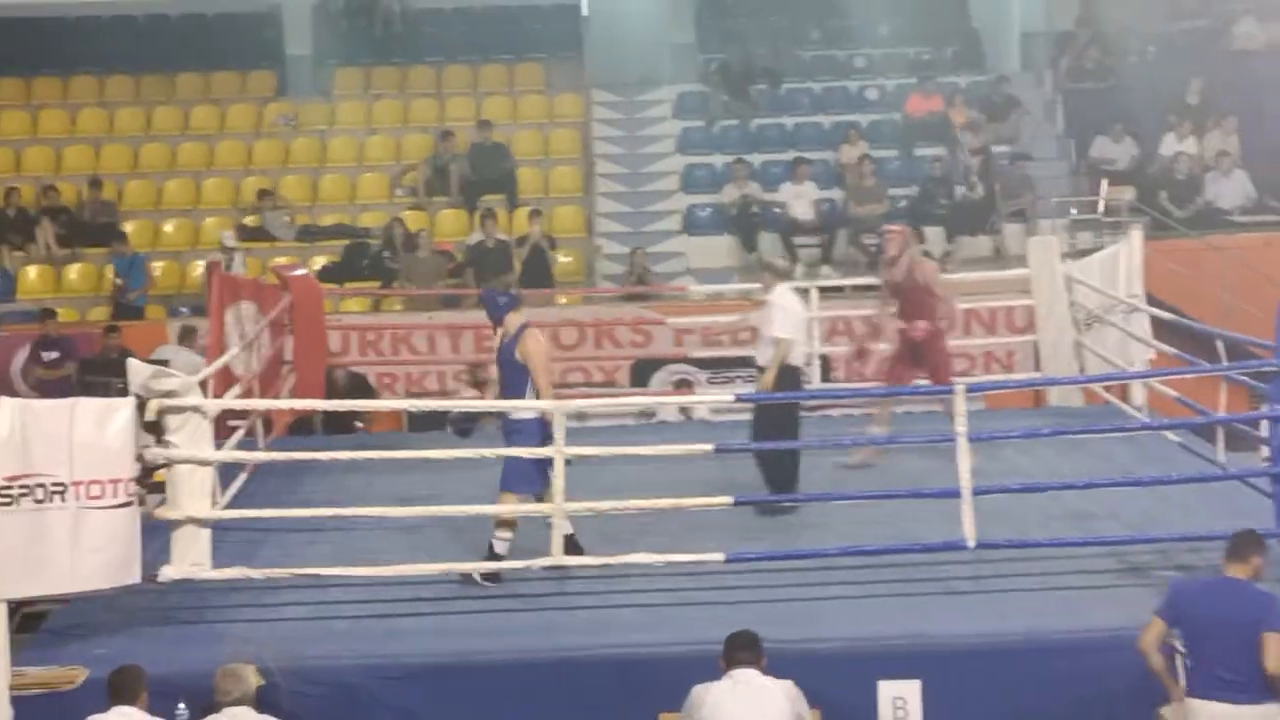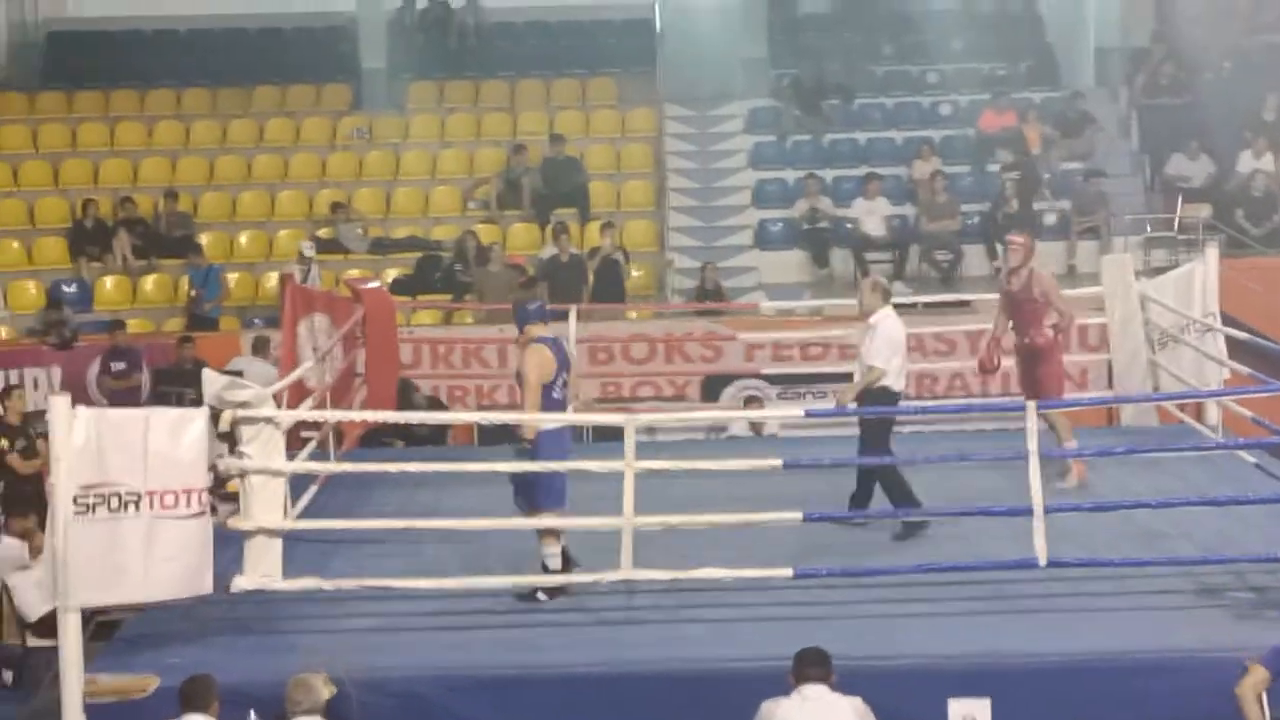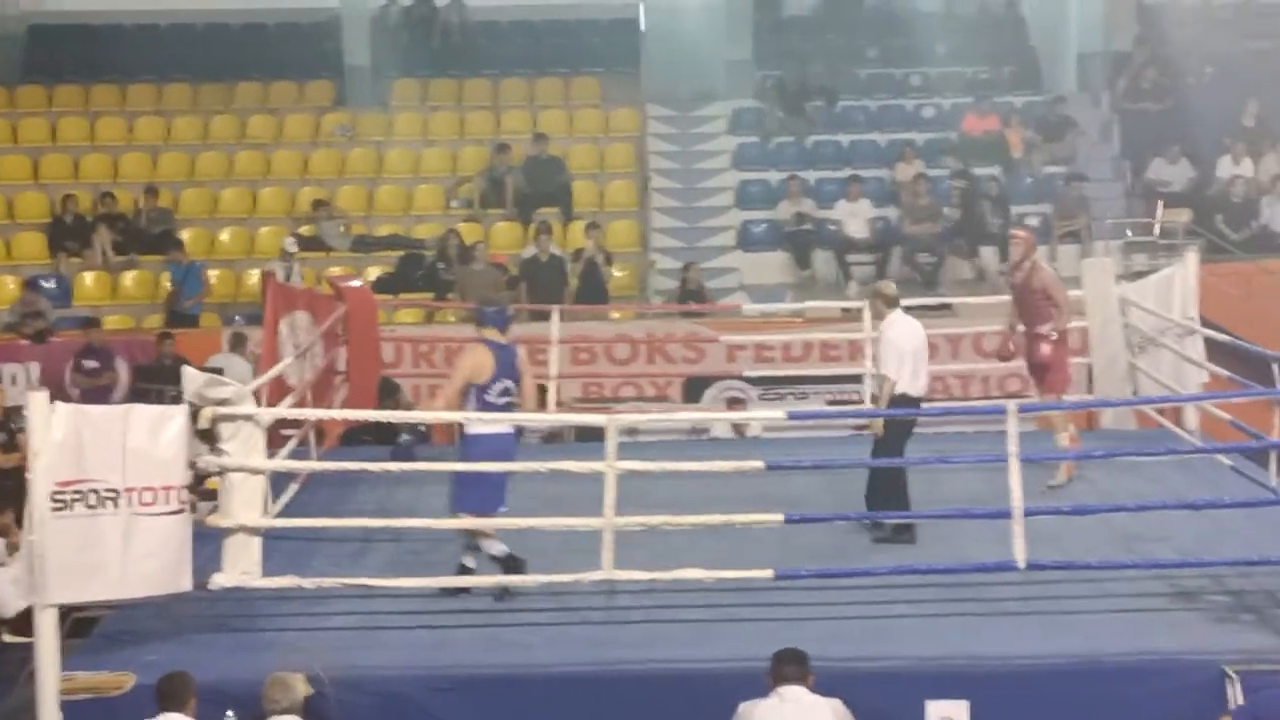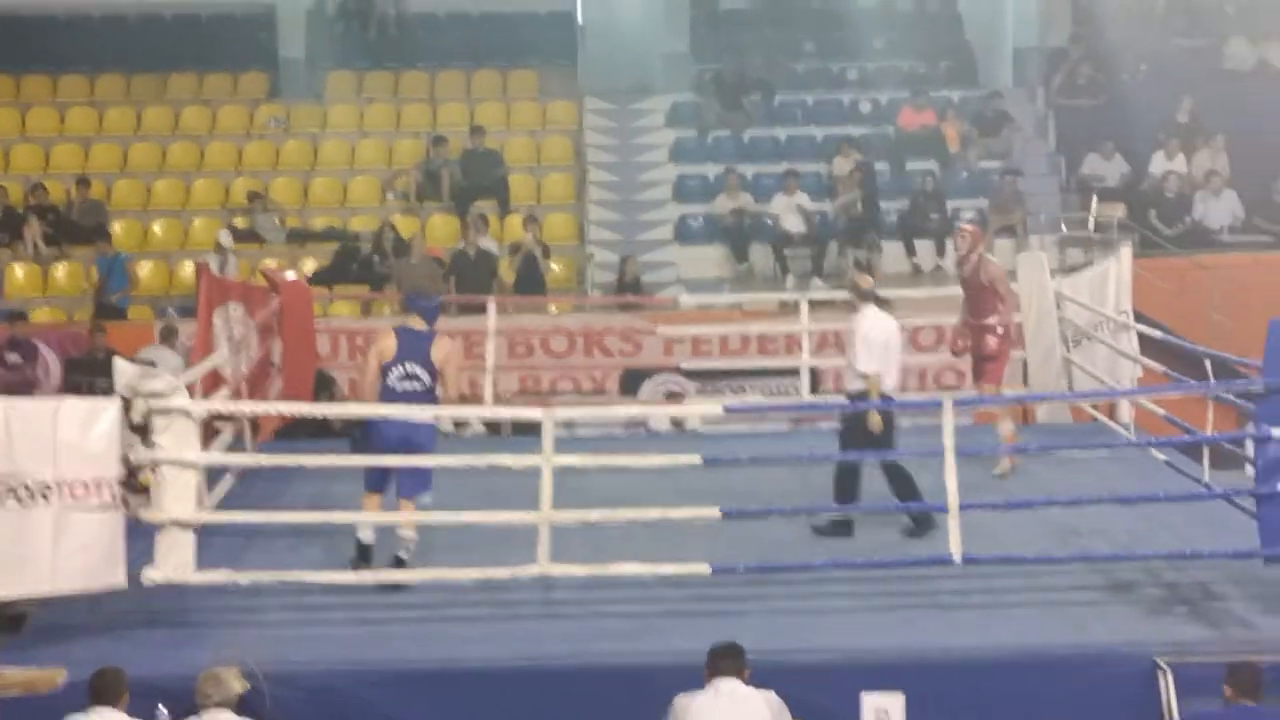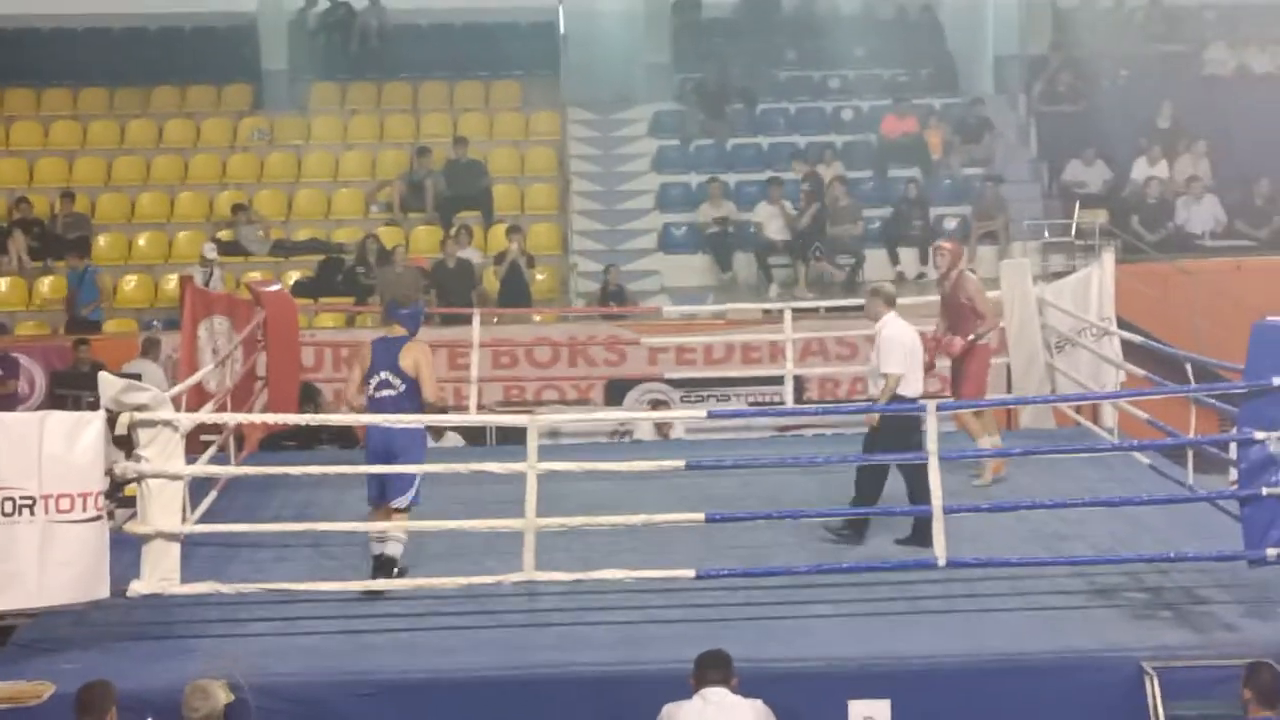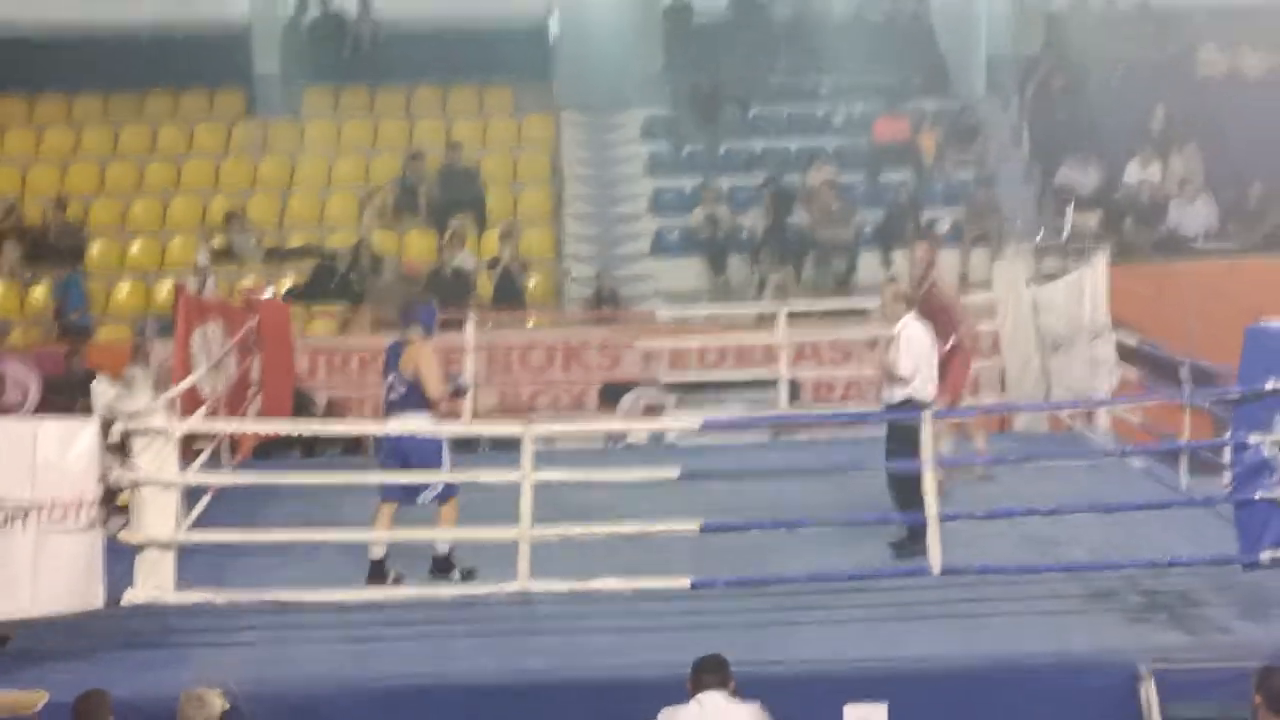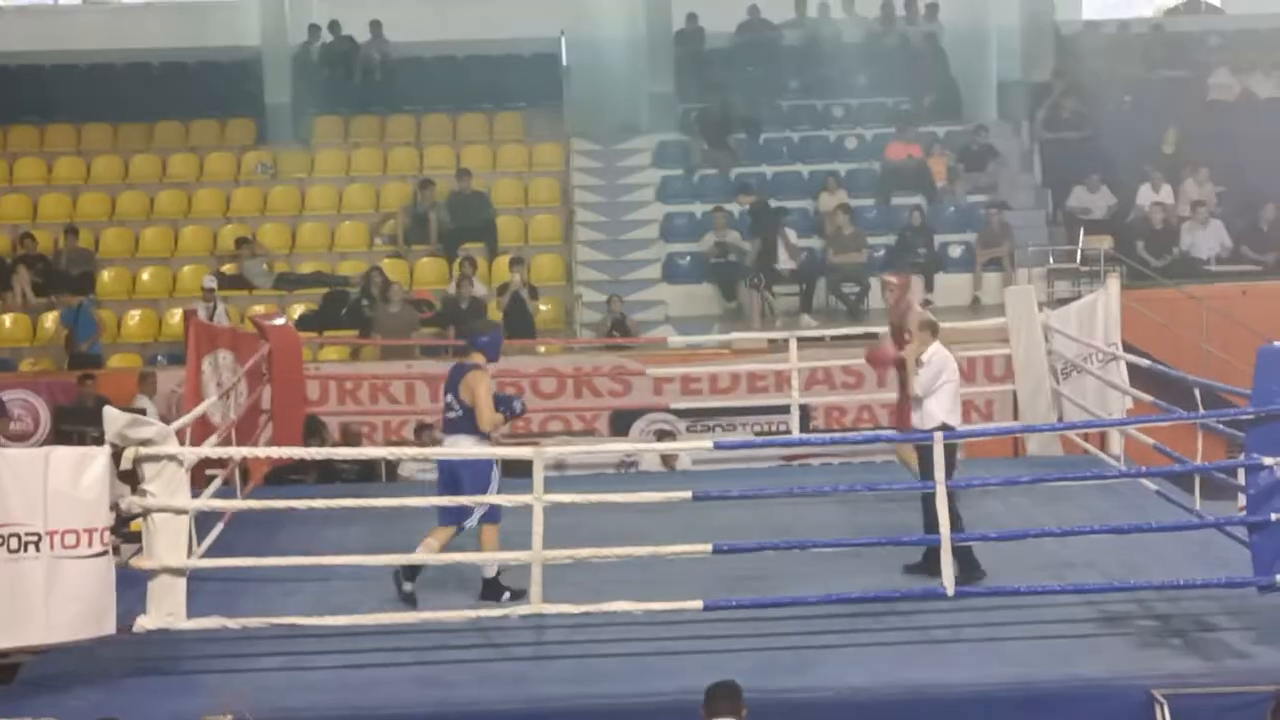
dt=0.3s
person 1, frame 1
left shoulder: (530, 339)
right shoulder: (506, 337)
left elbow: (545, 389)
left wrist: (551, 432)
left hip: (529, 426)
right hip: (514, 423)
left knee: (509, 494)
right knee: (539, 491)
left ankle: (494, 566)
right ankle: (570, 546)
person 1, frame 2
left shoulder: (533, 352)
right shoulder: (559, 345)
left elbow: (531, 404)
left wrist: (525, 447)
left hip: (544, 437)
right hip: (558, 431)
left knee: (543, 510)
right knee: (529, 500)
left ankle: (555, 582)
right ankle: (562, 558)
person 1, frame 3
left shoulder: (475, 353)
right shoulder: (518, 355)
left elbow: (447, 398)
right elbow: (530, 405)
left hip: (479, 441)
right hip: (506, 439)
left knee: (466, 513)
right knee: (483, 512)
left ankle: (509, 562)
right ankle: (466, 572)
person 1, frame 4
left shoulder: (385, 337)
right shoulder: (443, 344)
left elbow: (368, 386)
right elbow: (452, 392)
left wrist: (366, 422)
left hip: (386, 424)
right hip: (422, 427)
left knee: (372, 490)
right knee: (410, 500)
left ankle: (363, 553)
right ankle: (400, 565)
person 1, frame 5
left shoulder: (368, 349)
right shoulder: (418, 349)
left elbow: (353, 397)
right elbow: (431, 397)
right wrist: (426, 407)
left hip: (377, 431)
right hip: (409, 433)
left knee: (380, 504)
right knee: (400, 506)
left ankle: (381, 565)
right ankle: (386, 568)
person 1, frame 6
left shoulder: (392, 350)
right shoulder: (422, 349)
right elbow: (435, 393)
left wrist: (442, 395)
right wrist: (451, 391)
left hip: (394, 431)
right hip: (421, 433)
left knee: (389, 501)
right knee: (447, 497)
left ankle: (377, 569)
right ankle: (442, 563)
person 1, frame 7
left shoulder: (456, 370)
right shoulder: (480, 377)
right elbow: (486, 424)
left wrist: (497, 405)
right wrist: (508, 412)
left hip: (449, 452)
right hip: (473, 455)
left knee: (449, 524)
right knee: (490, 519)
left ankle: (409, 571)
right ankle: (491, 586)
person 2, frame 1
left shoulder: (778, 301)
right shoulder: (792, 300)
left elbow: (783, 341)
left wrist: (770, 372)
left hip: (779, 375)
right hip: (791, 374)
left knee: (764, 437)
right knee: (785, 436)
left ankle: (781, 494)
right ankle: (787, 493)
person 2, frame 2
left shoulder: (883, 325)
right shoulder: (885, 322)
left elbow: (877, 369)
left wrist: (851, 391)
left hip: (879, 397)
right hip: (881, 396)
left knee: (878, 459)
right knee: (871, 456)
left ankle: (914, 519)
right ankle: (857, 509)
person 2, frame 3
left shoulder: (891, 332)
right shoulder: (912, 325)
left elbow: (891, 378)
left wrist: (879, 412)
left hip: (897, 403)
right hip: (910, 401)
left knee: (887, 463)
right knee: (884, 459)
left ankle: (902, 527)
right ankle: (879, 514)
person 2, frame 4
left shoulder: (863, 326)
right shoulder: (889, 321)
left elbow: (871, 373)
right elbow: (890, 364)
left wrist: (872, 410)
left hip: (865, 400)
right hip: (886, 398)
left knee: (849, 462)
right knee: (888, 460)
left ankle: (841, 522)
right ankle: (921, 516)
person 2, frame 5
left shoulder: (889, 331)
right shoulder: (905, 327)
left elbow: (893, 375)
left wrist: (877, 408)
left hip: (893, 406)
right hip: (909, 405)
left knee: (870, 466)
right knee: (914, 469)
left ankle: (855, 527)
right ankle: (923, 531)
person 2, frame 6
left shoulder: (909, 332)
right shoulder: (910, 330)
left elbow: (903, 373)
left wrist: (884, 365)
left hip: (907, 408)
right hip: (911, 407)
left knee: (899, 472)
right knee: (910, 472)
left ankle: (918, 537)
right ankle: (919, 536)
person 2, frame 7
left shoulder: (939, 358)
right shoulder: (931, 358)
left elbow: (915, 390)
left wrist: (910, 362)
left hip: (938, 435)
right hip: (932, 435)
right knee: (931, 500)
left ankle: (969, 565)
right ankle: (933, 560)
person 3, frame 1
left shoulder: (924, 267)
right shoulder: (888, 270)
left elbow: (945, 301)
right elbow: (886, 304)
left wrist: (934, 325)
right wrist: (884, 324)
left hip: (930, 336)
right hip: (907, 337)
right ankle: (871, 447)
person 3, frame 2
left shoulder: (1042, 280)
right shoulder: (1005, 279)
left elbow: (1066, 314)
right elbow: (1003, 313)
left wrist: (1053, 331)
right wrist: (993, 344)
left hip: (1044, 347)
right hip: (1024, 348)
left knee: (1051, 407)
right knee: (1043, 409)
left ankle: (1076, 468)
right ankle: (1071, 456)
person 3, frame 3
left shoulder: (1043, 274)
right shoulder: (1014, 272)
left elbow: (1065, 308)
left wrist: (1053, 337)
right wrist: (1010, 331)
left hip: (1050, 340)
right hip: (1032, 338)
left knee: (1050, 401)
right knee: (1049, 399)
left ankle: (1067, 463)
right ankle: (1072, 449)
person 3, frame 4
left shoulder: (989, 266)
right shoulder: (961, 264)
left elbow: (1010, 300)
left wrist: (998, 330)
right wrist: (962, 327)
left hip: (994, 333)
right hip: (978, 331)
left knee: (988, 392)
right knee: (987, 391)
left ankle: (1009, 451)
right ankle: (1009, 446)
person 3, frame 5
left shoulder: (969, 284)
right shoulder: (943, 283)
left elbow: (992, 319)
left wrist: (968, 338)
right wrist: (935, 342)
left hip: (975, 350)
right hip: (960, 350)
left knee: (963, 411)
right knee: (978, 408)
left ankle: (992, 465)
right ankle: (996, 461)
person 3, frame 6
left shoulder: (940, 289)
right shoulder: (918, 288)
left elbow: (964, 321)
left wrist: (947, 346)
left hip: (954, 353)
right hip: (939, 352)
left knee: (940, 409)
right knee: (952, 408)
person 3, frame 7
left shoulder: (911, 312)
right shoulder: (899, 312)
left elbow: (927, 348)
left wrist: (896, 355)
right wrist: (890, 356)
left hip: (918, 382)
right hip: (909, 382)
left knee: (904, 442)
right knee: (906, 440)
left ankle: (938, 493)
